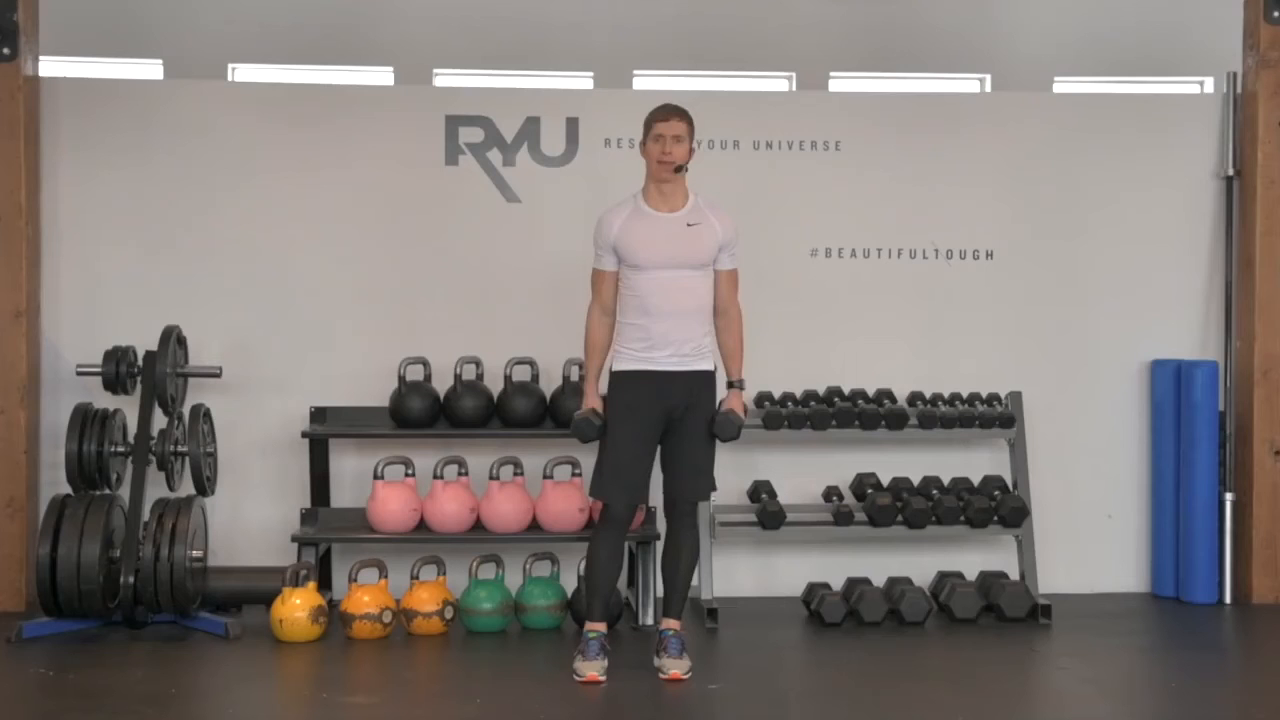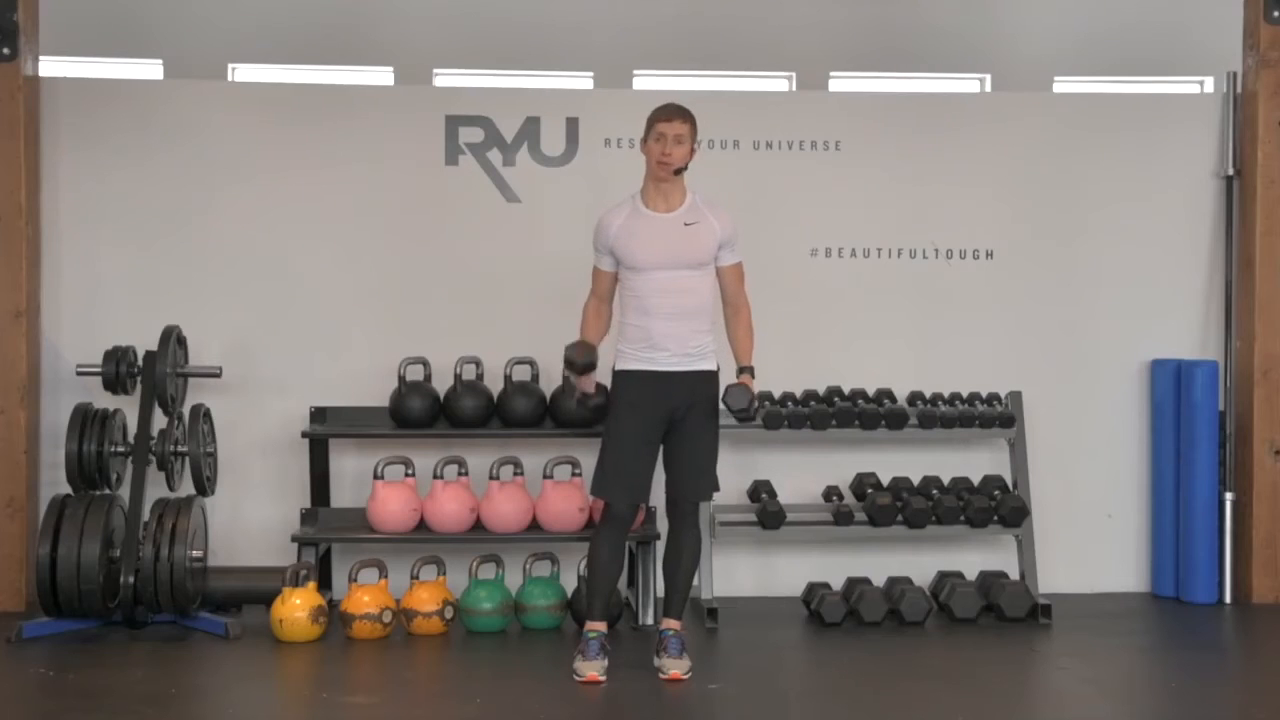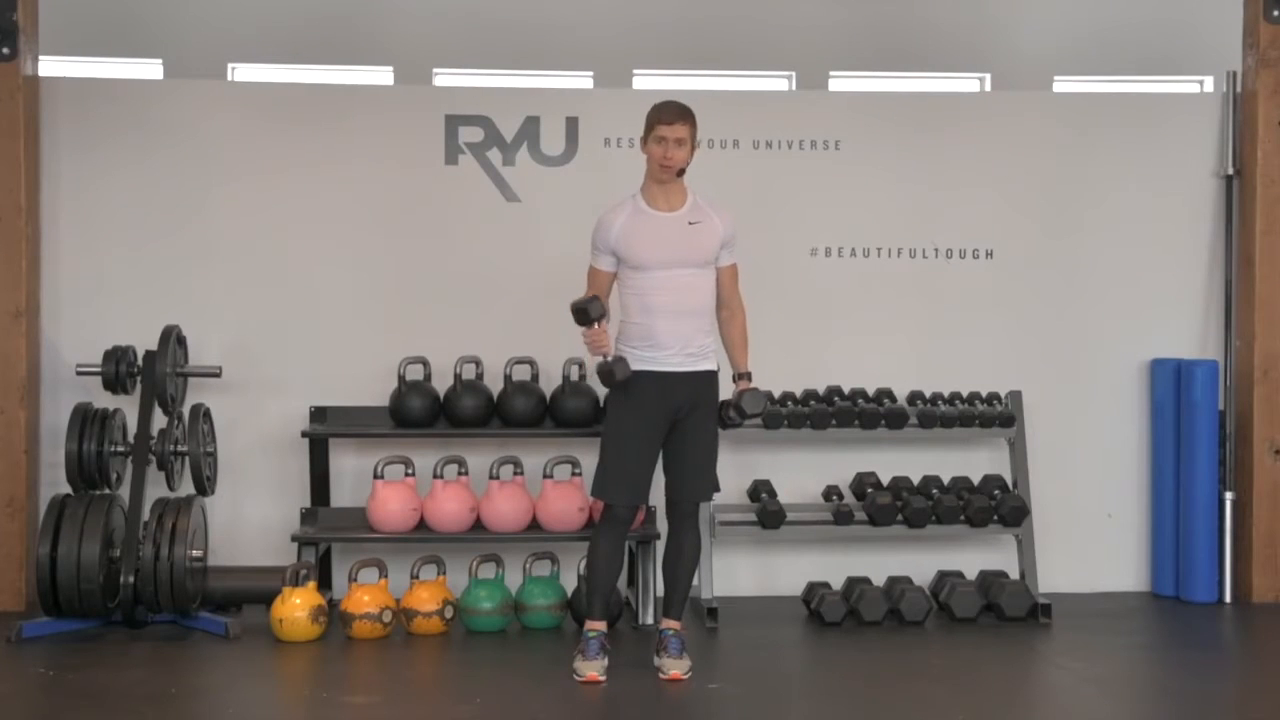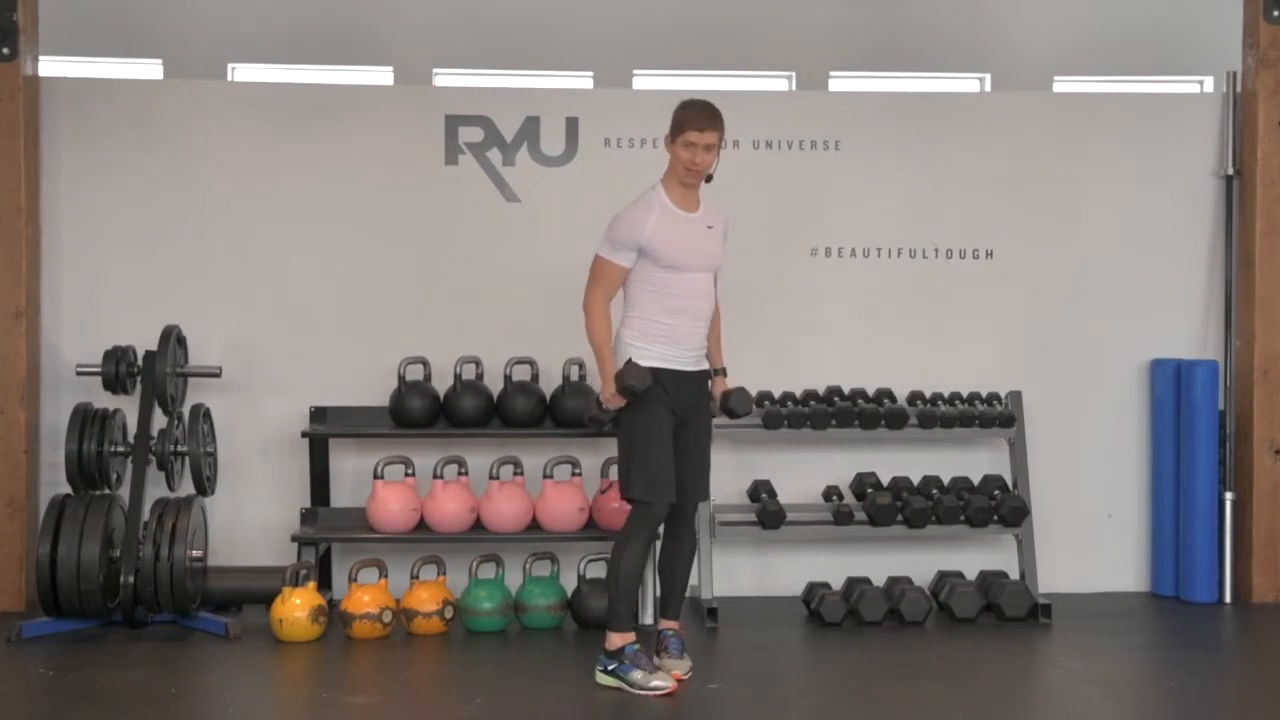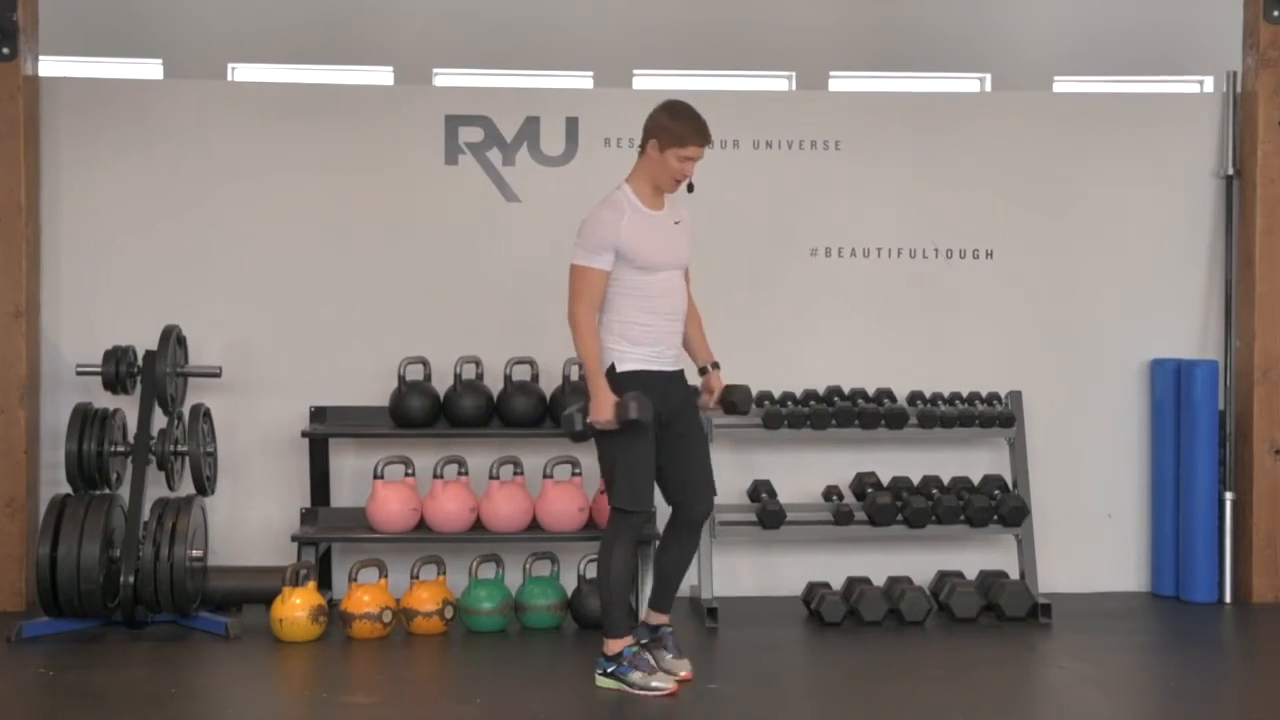
dt=1s
person 1, frame 1
left shoulder: (716, 224)
right shoulder: (615, 222)
left elbow: (727, 310)
right elbow: (602, 310)
left wrist: (735, 385)
right wrist: (590, 386)
left hip: (695, 381)
right hip: (634, 380)
left knee: (683, 509)
right knee: (616, 508)
left ankle: (670, 630)
right ankle: (594, 633)
person 1, frame 2
left shoulder: (716, 222)
right shoulder: (614, 223)
left elbow: (736, 302)
right elbow: (599, 300)
left wrist: (745, 370)
left hip: (697, 381)
right hip: (635, 379)
left knee: (685, 509)
right knee: (618, 507)
left ankle: (671, 630)
right ankle: (595, 632)
person 1, frame 3
left shoulder: (716, 223)
right shoulder: (615, 223)
left elbow: (729, 305)
right elbow: (596, 297)
left wrist: (743, 374)
right wrist: (593, 329)
left hip: (698, 383)
right hip: (637, 382)
left knee: (685, 510)
right knee: (618, 508)
left ankle: (670, 630)
right ankle: (594, 631)
person 1, frame 4
left shoulder: (715, 222)
right shoulder: (639, 217)
right elbow: (597, 298)
left wrist: (718, 369)
right wrist: (609, 373)
left hip: (692, 380)
right hip: (647, 378)
left knee: (684, 511)
right knee: (648, 509)
left ankle: (669, 629)
right ankle: (617, 649)
person 1, frame 5
left shoulder: (678, 217)
right shoulder: (609, 219)
right elbow: (583, 311)
left wrist: (708, 367)
right wrist: (599, 389)
left hip: (671, 382)
right hip: (626, 382)
left knee: (696, 503)
right knee: (630, 515)
left ankle: (656, 622)
right ankle: (615, 654)
